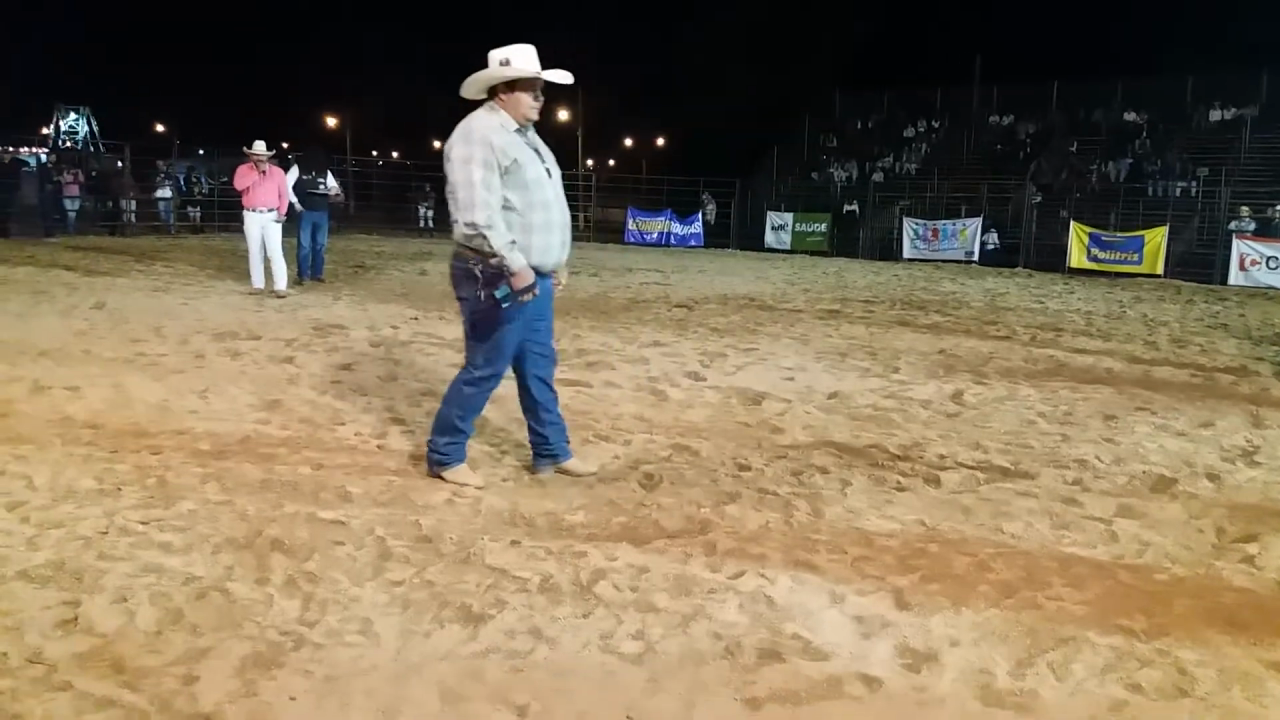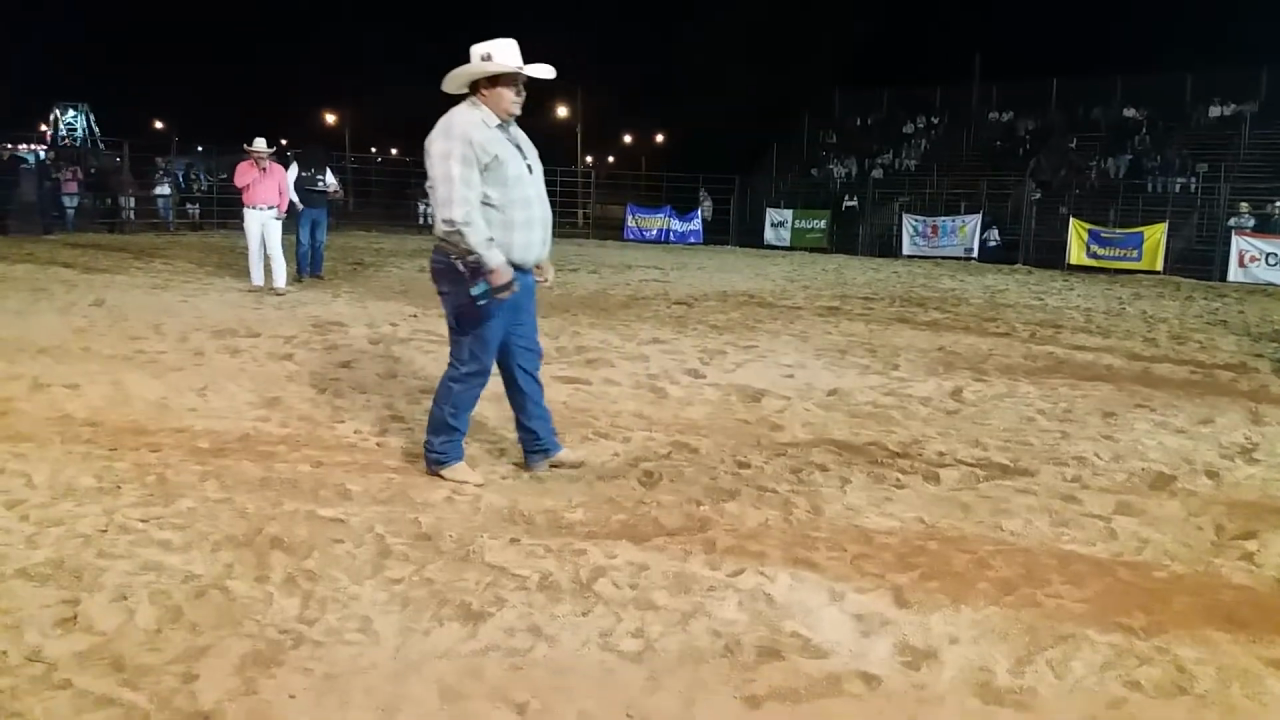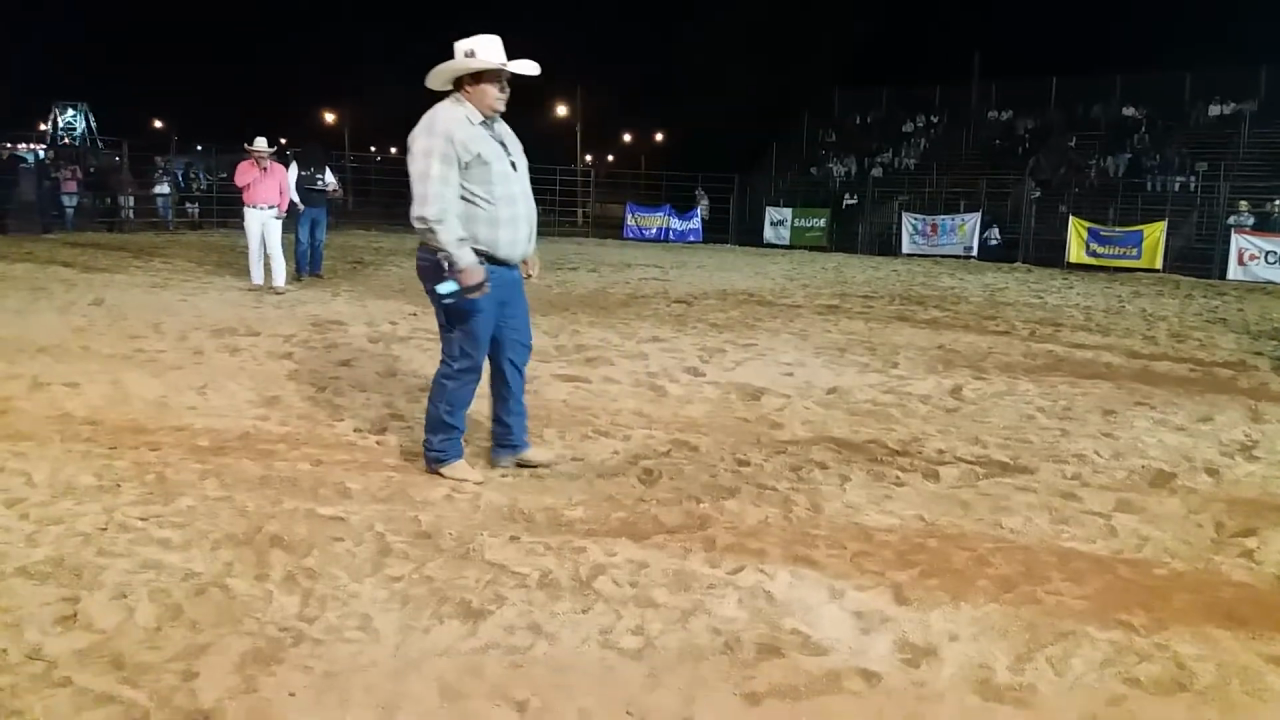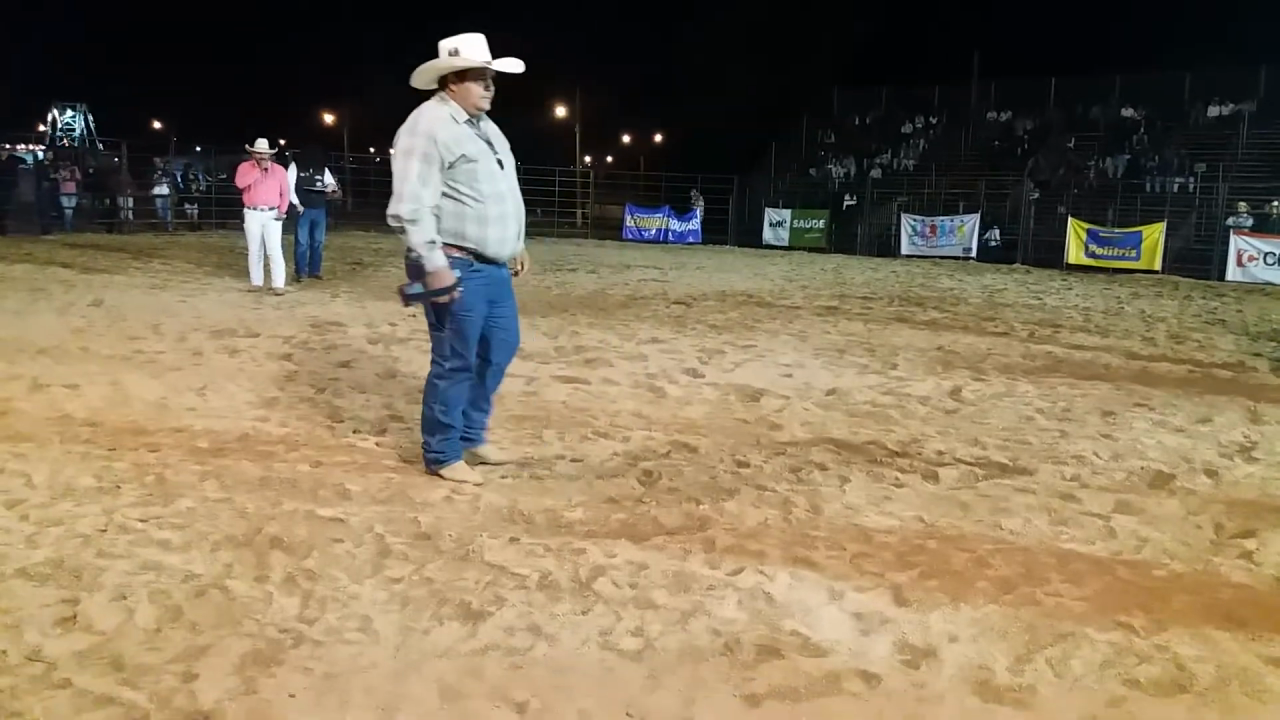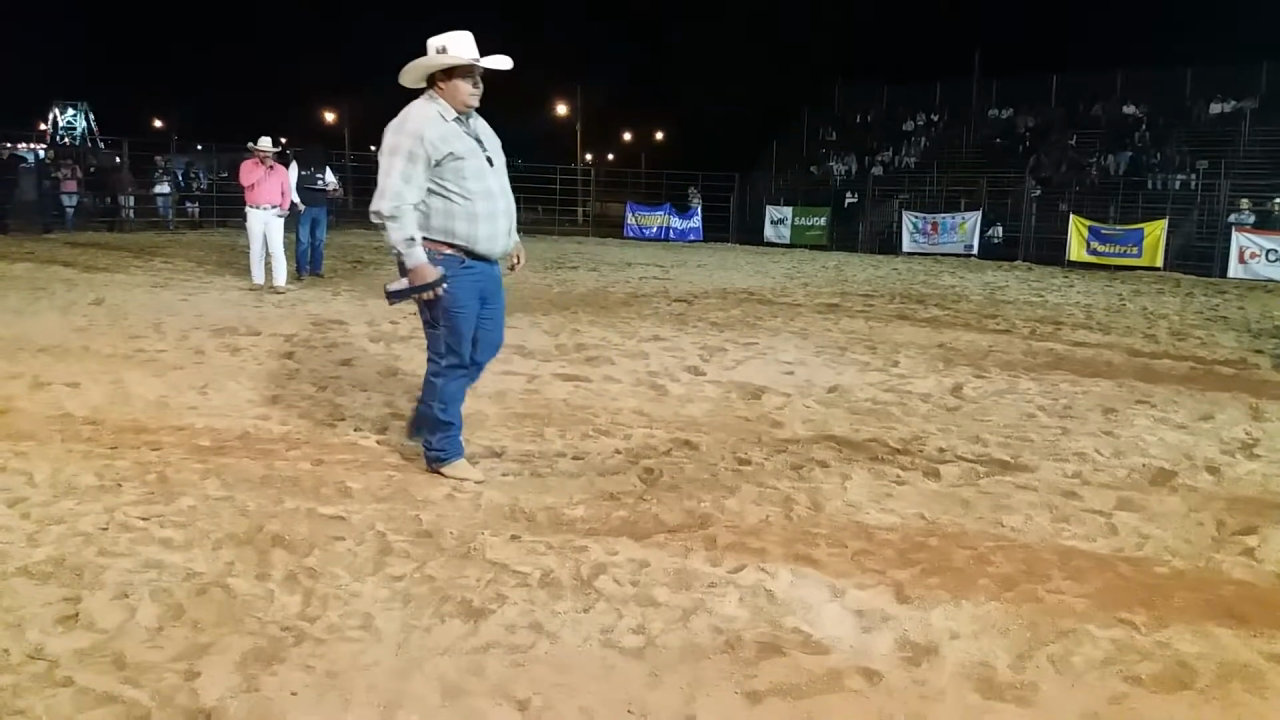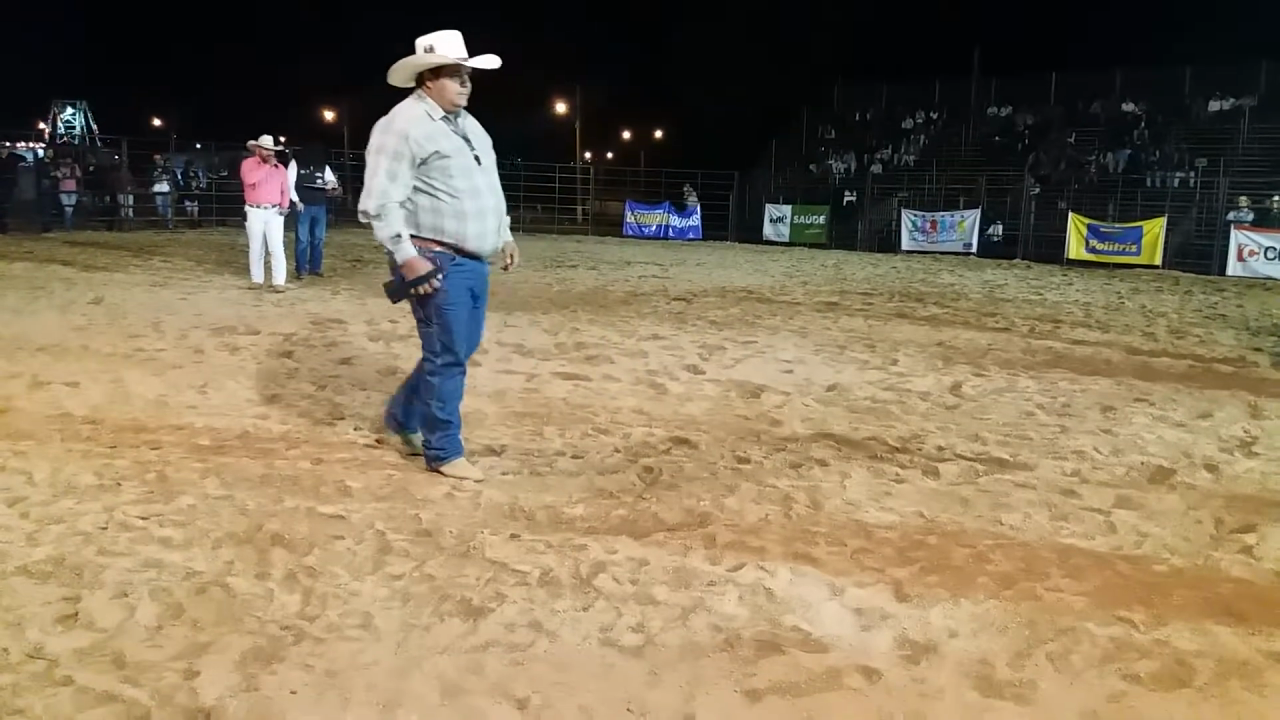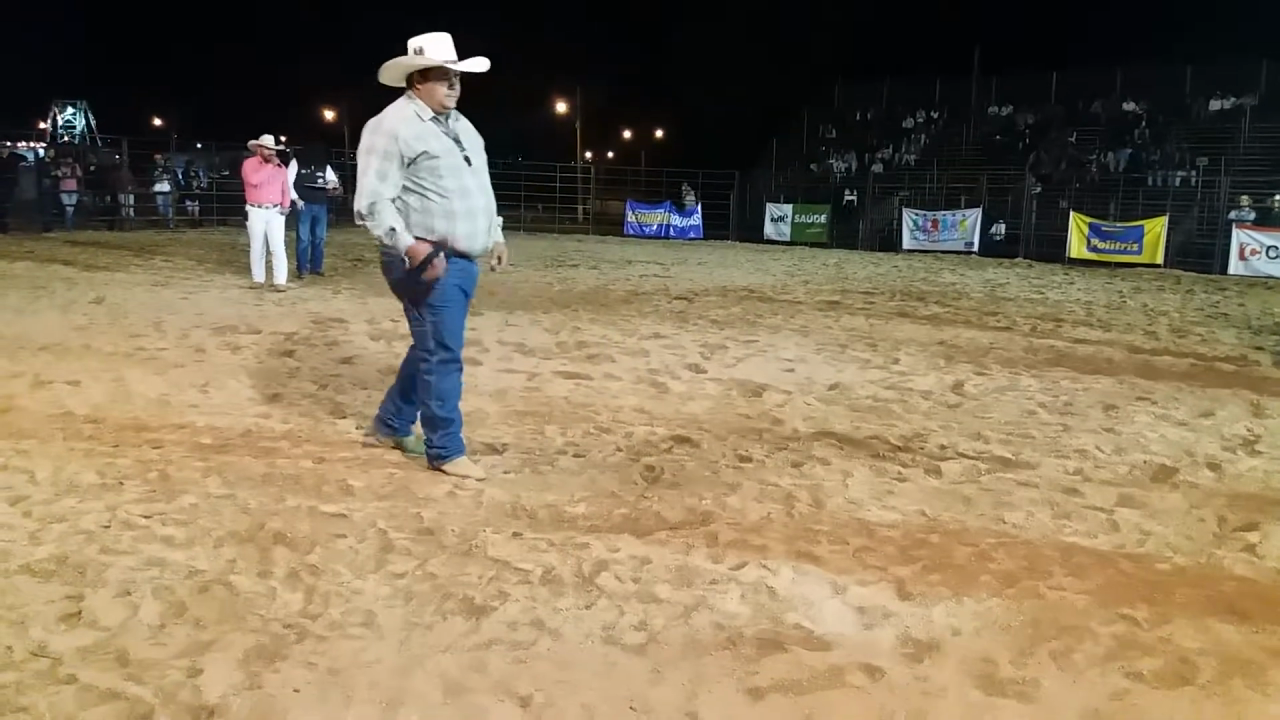
dt=0.1s
person 1, frame 1
left shoulder: (524, 135)
right shoulder: (479, 135)
right elbow: (478, 214)
left wrist: (543, 265)
right wrist: (514, 266)
left hip: (533, 274)
right hip: (497, 276)
left knee: (538, 364)
right knee: (485, 368)
left ankle: (551, 451)
right ankle: (444, 454)
person 1, frame 2
left shoulder: (508, 131)
right shoulder: (459, 131)
right elbow: (458, 210)
left wrist: (537, 256)
right wrist: (492, 264)
left hip: (516, 270)
right hip: (477, 270)
left knee: (524, 358)
right knee: (472, 364)
left ankle: (542, 447)
right ankle: (442, 454)
person 1, frame 3
left shoulder: (494, 127)
right shoulder: (442, 128)
right elbow: (434, 208)
left wrist: (525, 249)
right wrist: (464, 263)
left hip: (502, 267)
right hip: (463, 268)
left knee: (514, 350)
right knee: (463, 361)
left ankle: (510, 443)
right ankle: (442, 453)
person 1, frame 4
left shoulder: (482, 126)
right shoulder: (427, 128)
right elbow: (410, 207)
left wrist: (517, 244)
right wrist: (433, 265)
left hip: (492, 266)
right hip: (453, 267)
left knee: (500, 348)
right knee: (456, 361)
left ankle: (470, 436)
right ankle: (443, 454)
person 1, frame 5
left shoulder: (473, 123)
right shoulder: (415, 126)
right elbow: (393, 203)
left wrist: (511, 237)
right wrist: (415, 261)
left hip: (483, 262)
right hip: (443, 264)
left knee: (484, 346)
right knee: (451, 358)
left ankle: (427, 421)
right ankle: (443, 452)
person 1, frame 6
left shoulder: (466, 123)
right shoulder: (402, 126)
left elbow: (486, 188)
right elbow: (379, 202)
left wrist: (504, 235)
right wrist: (406, 257)
left hip: (473, 261)
right hip: (435, 262)
left knee: (461, 349)
right knee: (446, 355)
left ankle: (404, 418)
right ankle: (443, 451)
person 1, frame 7
left shoulder: (458, 124)
right shoulder: (392, 127)
left elbow: (477, 187)
right elbow: (372, 201)
left wrist: (494, 235)
right wrist: (408, 246)
left hip: (463, 260)
right hip: (426, 261)
left knee: (439, 350)
right knee: (441, 354)
left ankle: (391, 422)
right ankle: (445, 450)
